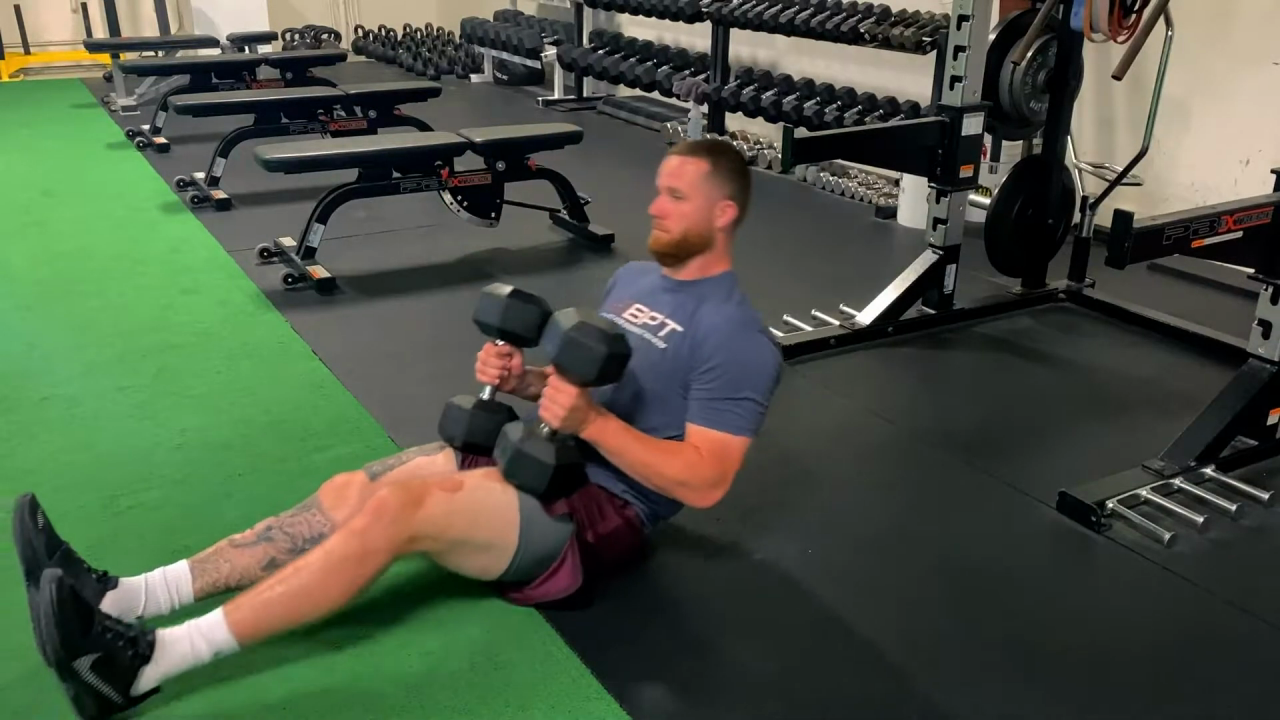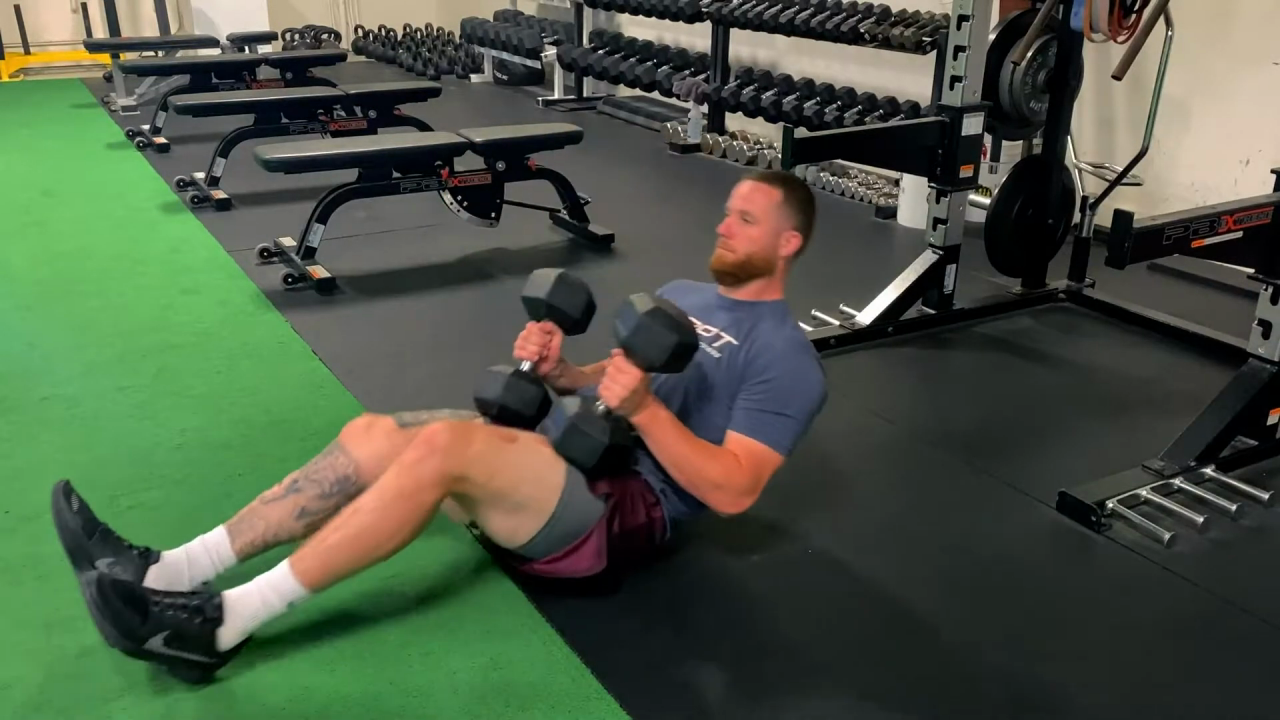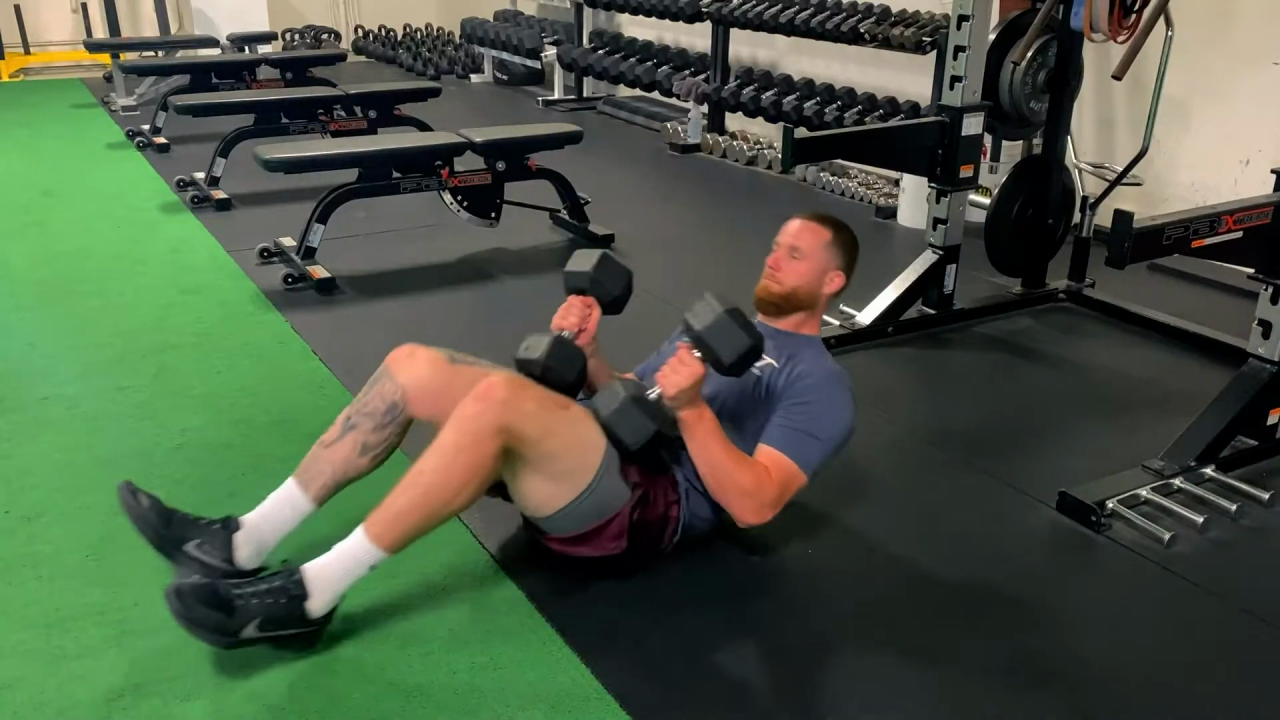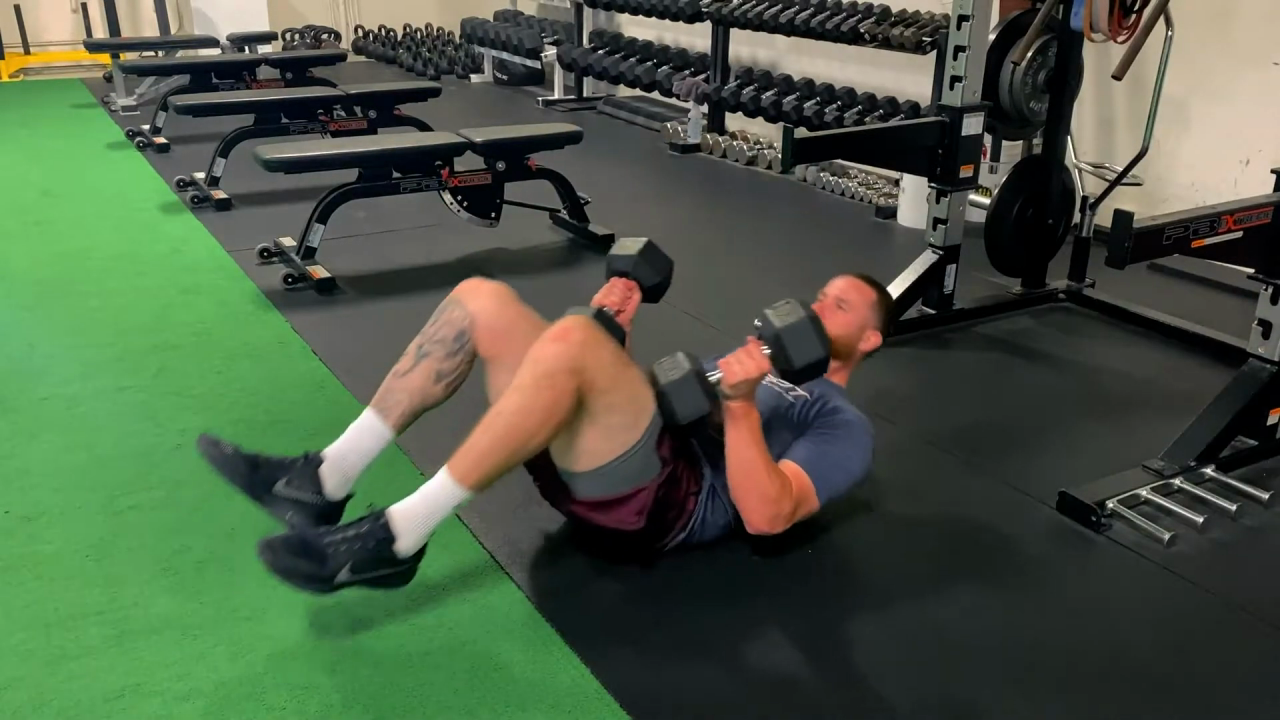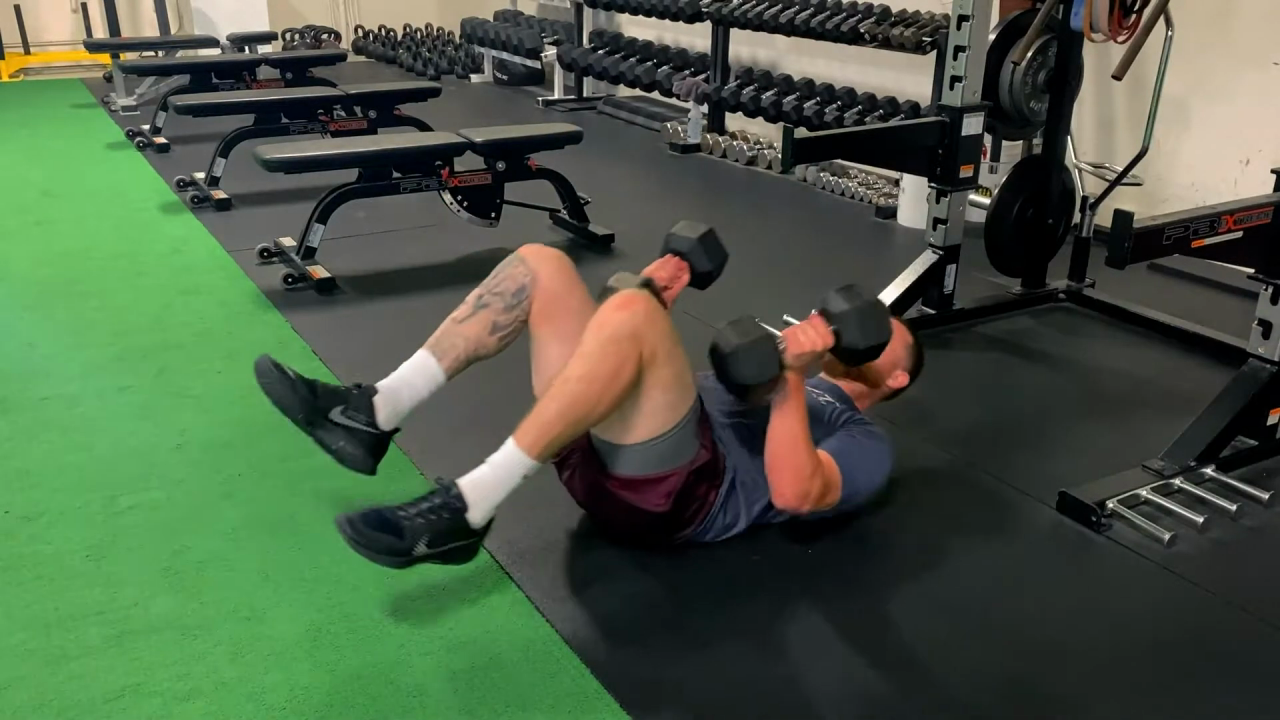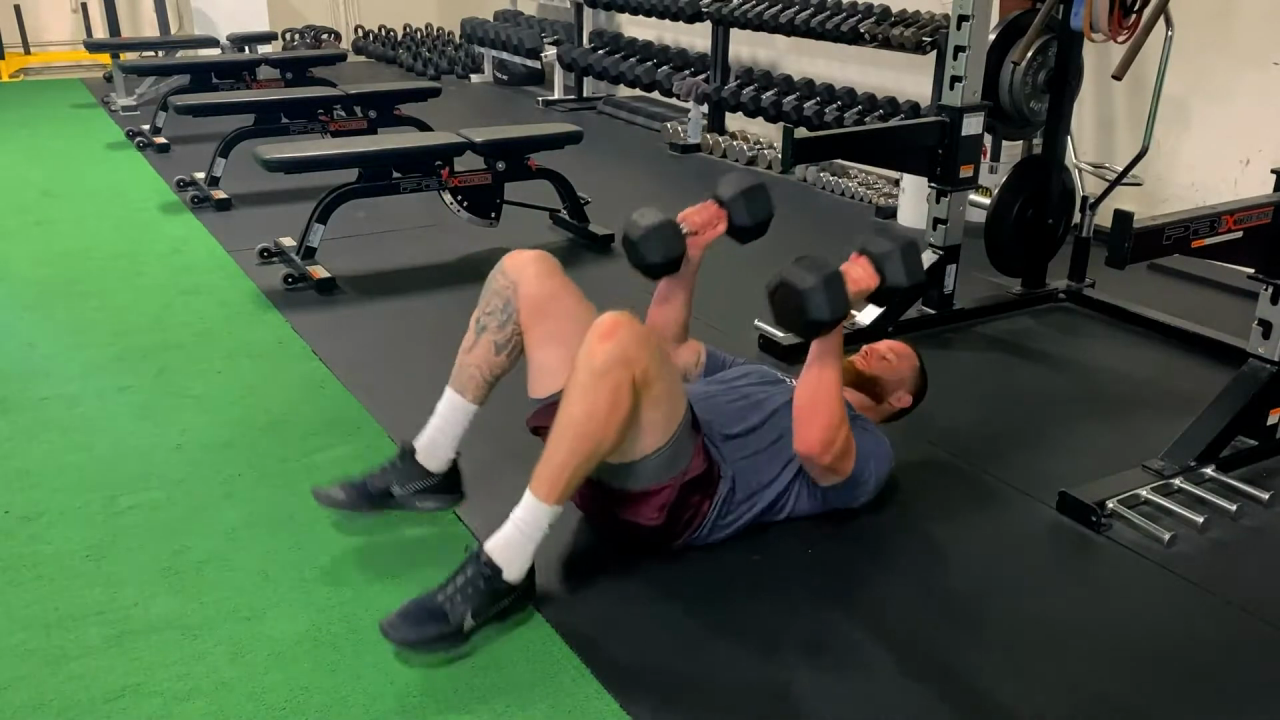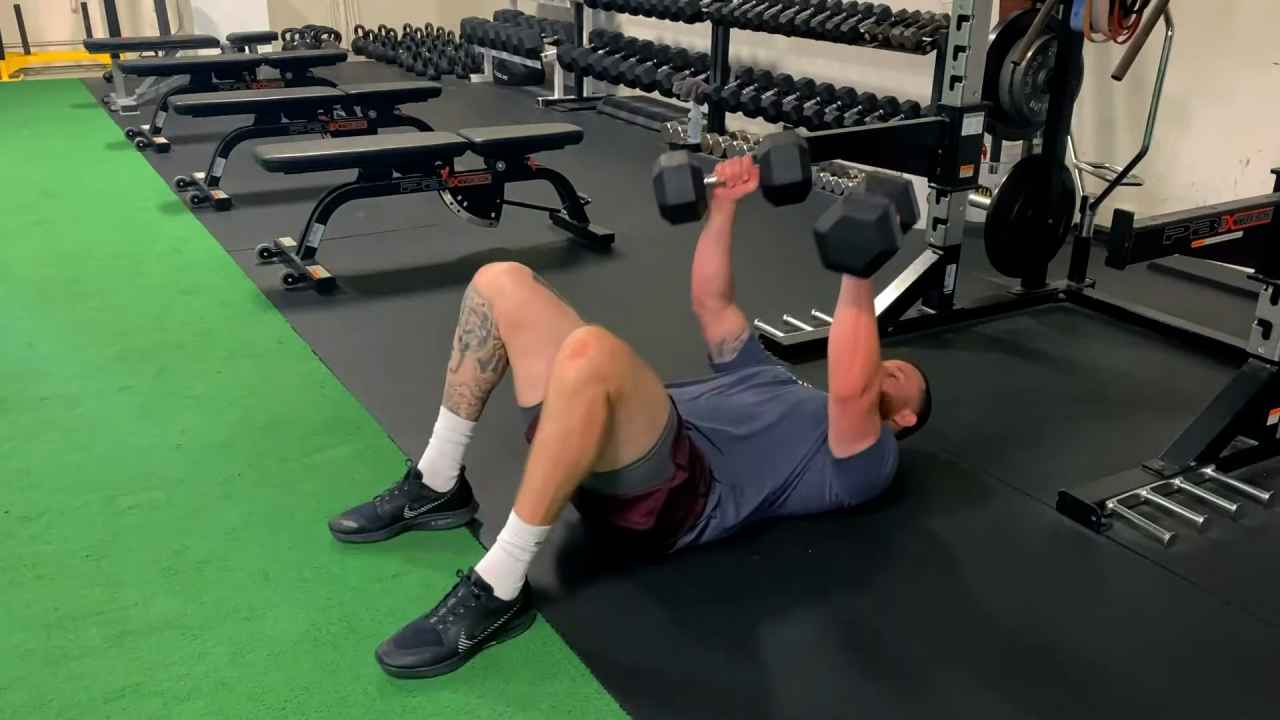
dt=0.2s
person 1, frame 1
left shoulder: (738, 340)
right shoulder: (633, 278)
left elbow: (703, 482)
left wrist: (589, 421)
right wrist: (520, 378)
left hip: (595, 512)
left knee: (398, 506)
right knee: (344, 494)
right ankle: (123, 601)
person 1, frame 2
left shoulder: (787, 362)
right shoulder: (682, 296)
left elbow: (731, 490)
left wrist: (643, 408)
right wrist: (556, 368)
left hip: (620, 507)
right hip: (558, 449)
left knee: (441, 443)
right knee: (366, 438)
left ankle: (223, 621)
right ankle: (169, 574)
person 1, frame 3
left shoulder: (819, 390)
left elbow: (753, 503)
left wrist: (691, 408)
right wrist: (584, 351)
left hip: (641, 505)
right hip: (585, 453)
left knee: (495, 395)
right knee: (411, 370)
left ankle: (310, 594)
right ankle: (249, 542)
person 1, frame 4
left shoulder: (844, 432)
right shoulder: (752, 353)
left elbow: (765, 514)
left wrist: (740, 403)
right wrist: (614, 328)
left hip: (653, 502)
right hip: (581, 470)
left knee: (570, 338)
right knee: (483, 299)
left ankle: (396, 537)
right ankle: (324, 480)
person 1, frame 5
left shoulder: (864, 447)
left elbow: (791, 494)
right elbow: (648, 368)
left wrist: (793, 377)
right wrist: (663, 299)
left hip: (670, 490)
right hip: (597, 455)
left knee: (627, 311)
right knee: (540, 263)
left ankle: (466, 509)
right ankle: (372, 414)
person 1, frame 6
left shoulder: (865, 453)
right shoulder: (762, 376)
left elbow: (815, 444)
right elbow: (668, 340)
left wrist: (828, 326)
right wrist: (690, 253)
left hip: (674, 491)
right hip: (607, 453)
left knee: (616, 334)
right knee: (527, 270)
left ankle: (502, 570)
right ankle: (427, 465)
person 1, frame 7
left shoulder: (865, 458)
right shoulder: (775, 379)
left elbow: (850, 387)
right elbow: (712, 302)
left wrist: (858, 273)
right wrist: (722, 206)
left hip: (669, 492)
right hip: (607, 443)
left knee: (589, 349)
right knee: (501, 282)
left ankle: (498, 588)
right ankle: (437, 486)
